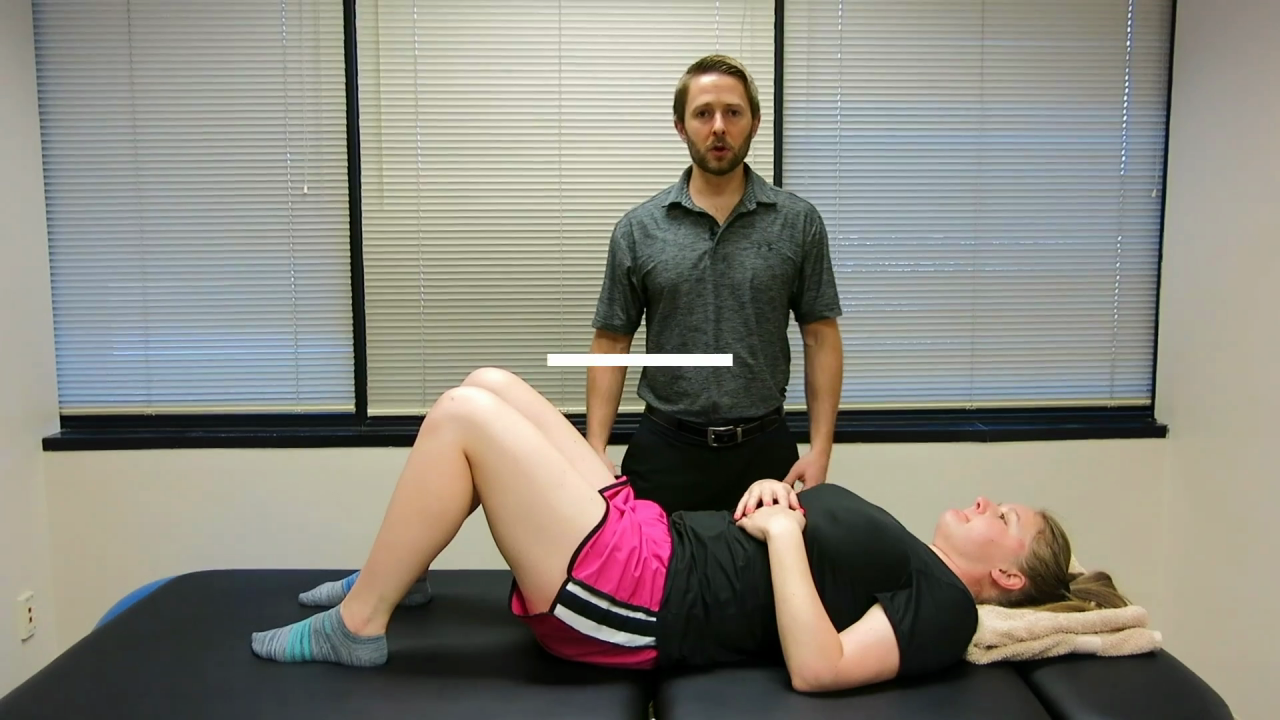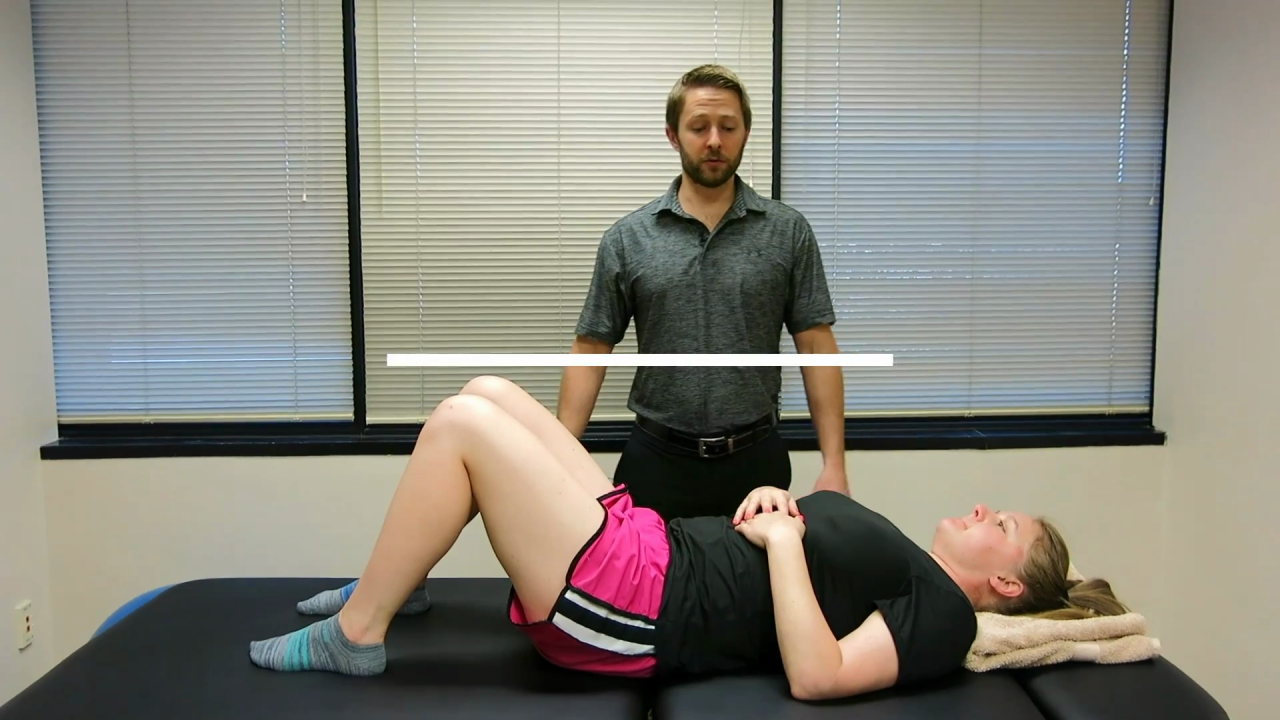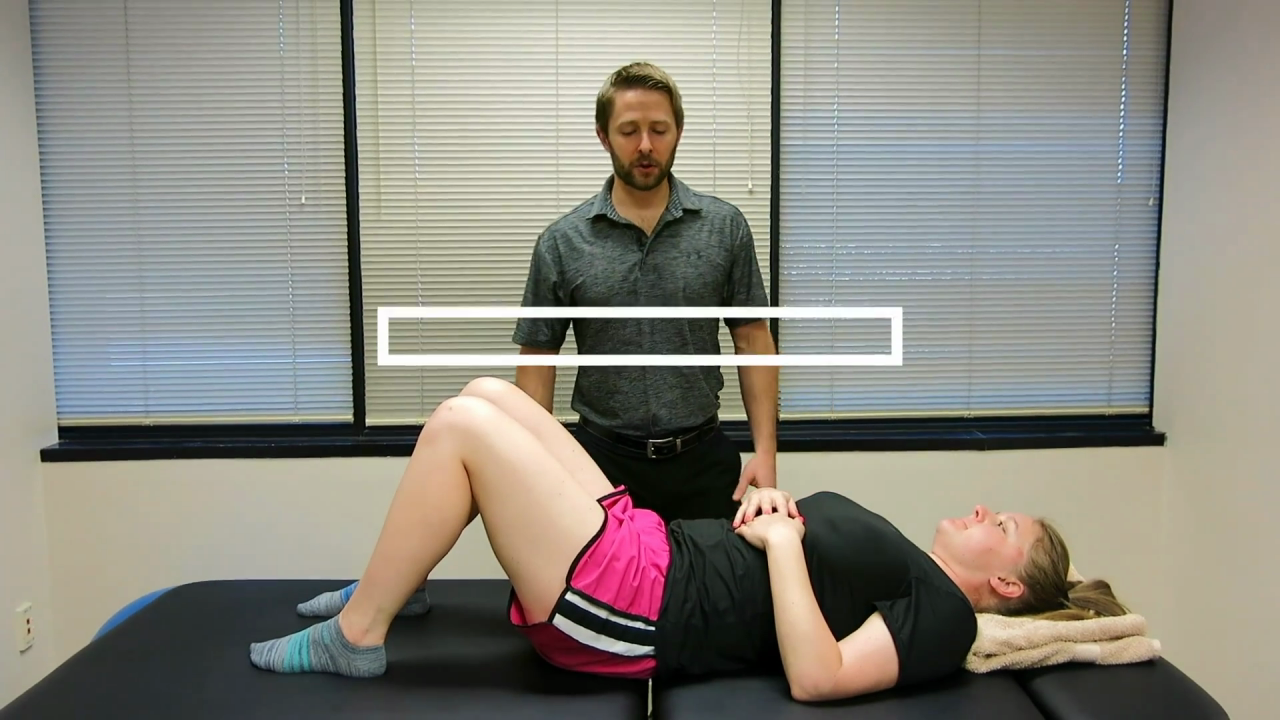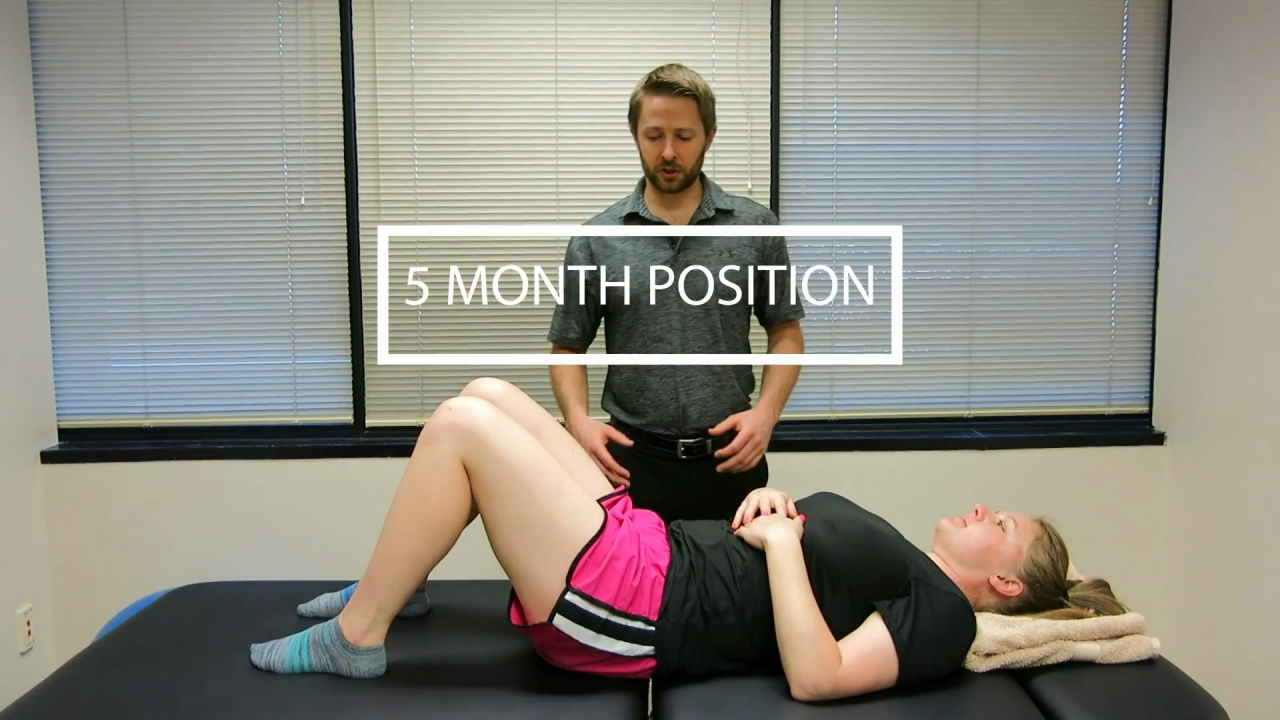
dt=0.5s
person 1, frame 1
left shoulder: (944, 608)
right shoulder: (908, 562)
left elbow: (817, 669)
left wrist: (784, 532)
right wrist: (774, 493)
left hip: (638, 601)
right hip: (652, 538)
left knee: (463, 414)
right knee: (487, 388)
left ankle: (358, 625)
right ankle: (398, 573)
person 1, frame 2
left shoulder: (941, 615)
right shoulder: (906, 570)
left elbow: (815, 675)
left wrist: (782, 540)
right wrist: (775, 500)
left hip: (634, 609)
right hip: (650, 543)
left knee: (459, 424)
right knee: (486, 393)
left ankle: (356, 633)
right ankle: (398, 581)
person 1, frame 3
left shoulder: (942, 618)
right shoulder: (905, 573)
left elbow: (816, 677)
left wrist: (782, 542)
right wrist: (773, 502)
left hip: (634, 611)
right hip: (648, 546)
left knee: (459, 426)
right knee: (486, 397)
left ankle: (356, 635)
right ankle: (397, 582)
person 1, frame 4
left shoulder: (941, 616)
right shoulder: (906, 571)
left elbow: (814, 676)
left wrist: (780, 541)
right wrist: (772, 501)
left hip: (634, 610)
right hip: (651, 546)
left knee: (460, 426)
right knee: (486, 396)
left ankle: (357, 636)
right ankle: (395, 582)
person 2, frame 1
left shoulder: (798, 223)
right shoulder: (637, 229)
left elbow: (821, 336)
right elbow: (610, 343)
left wrist: (819, 445)
right wrist: (595, 447)
left hip: (763, 451)
right hip: (665, 449)
person 2, frame 2
left shoulder: (788, 232)
right shoulder: (627, 239)
left elbow: (816, 346)
right elbow: (591, 350)
left wrist: (834, 462)
left hip: (754, 460)
right hip: (658, 460)
person 2, frame 3
left shoulder: (725, 227)
right shoulder: (562, 242)
left elbow: (752, 336)
right elbow: (537, 358)
left wrist: (764, 448)
left hip: (702, 459)
right hip: (605, 461)
person 2, frame 4
left shoulder: (756, 227)
right shoulder: (595, 241)
left elbow: (785, 334)
right elbow: (568, 349)
left wrist: (766, 411)
right wrist: (578, 420)
left hip: (728, 459)
right hip: (634, 463)
